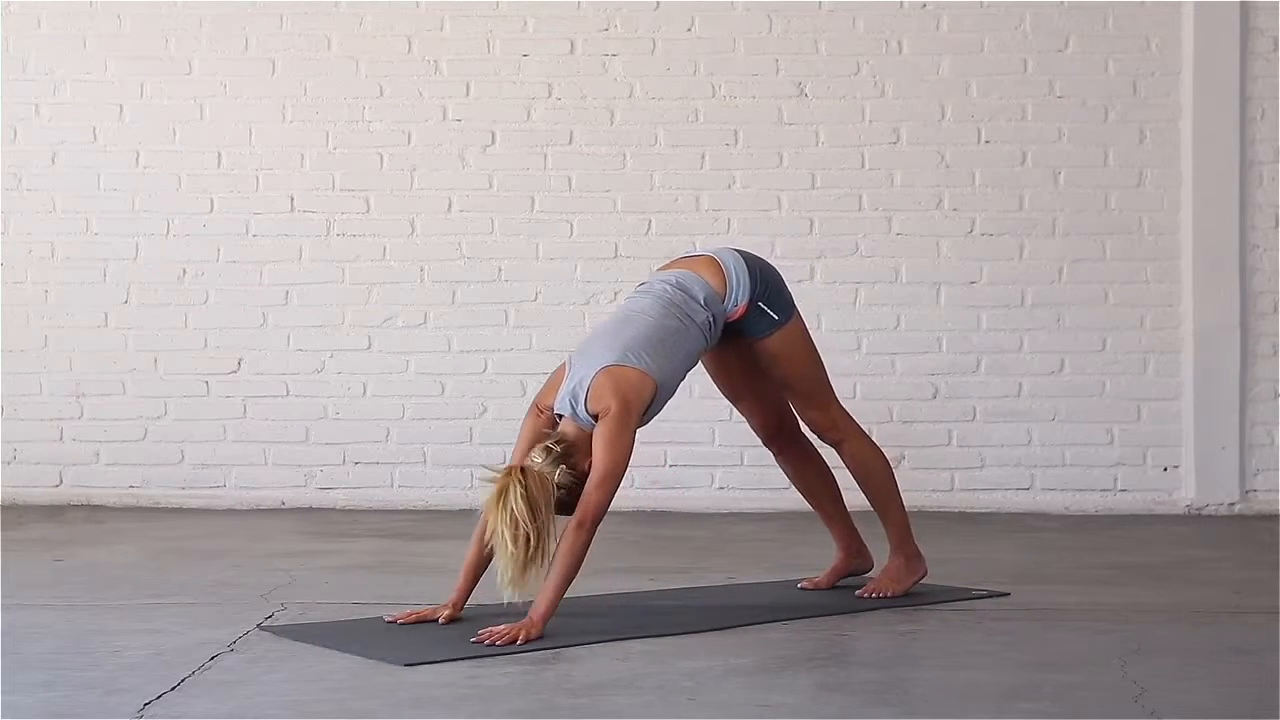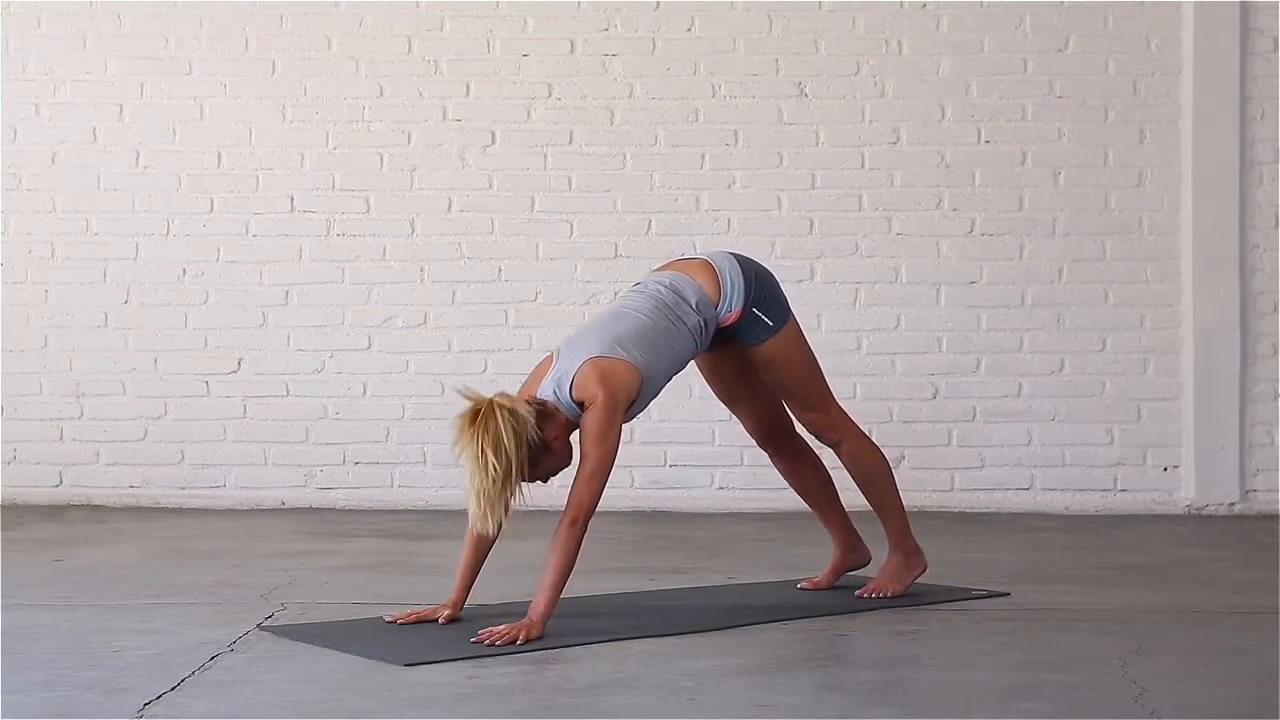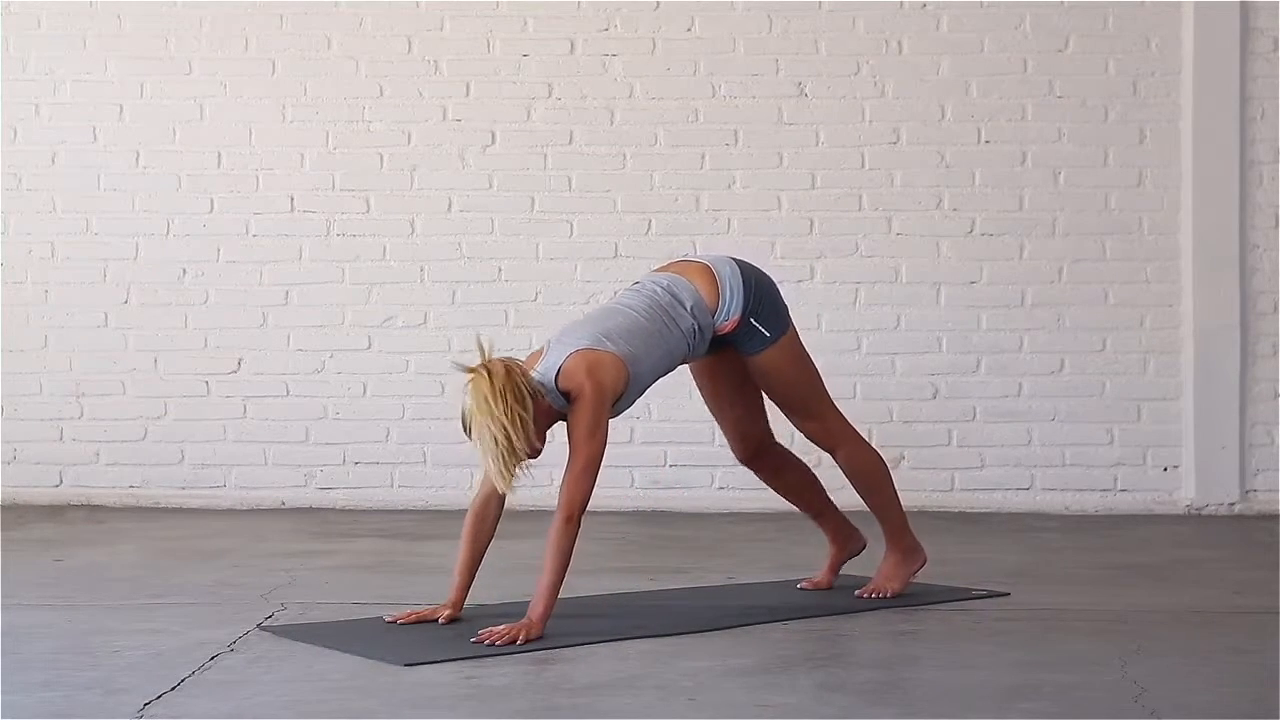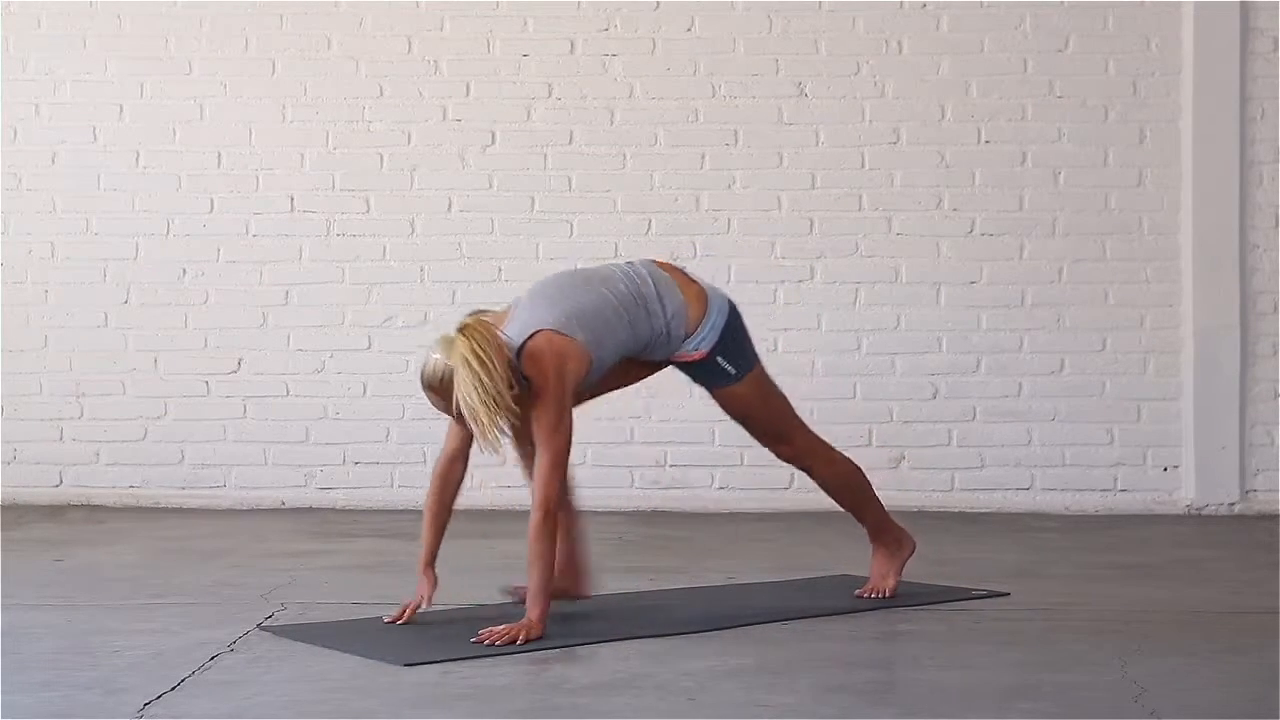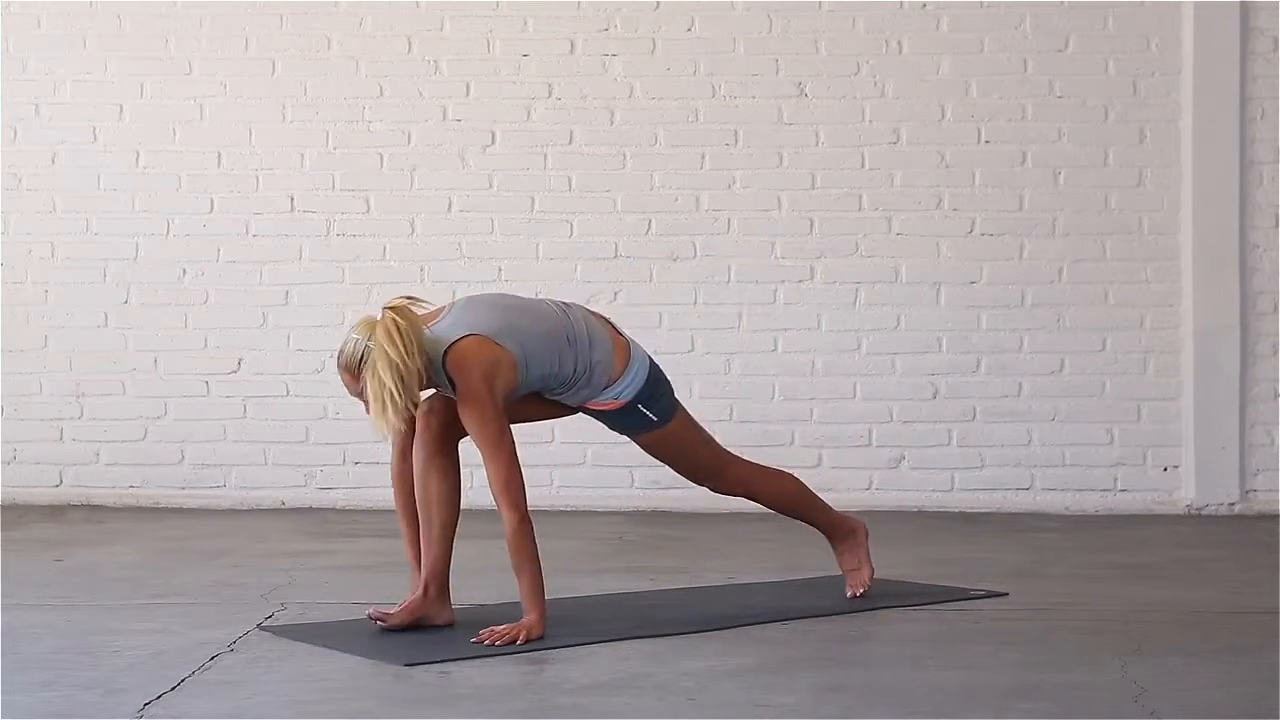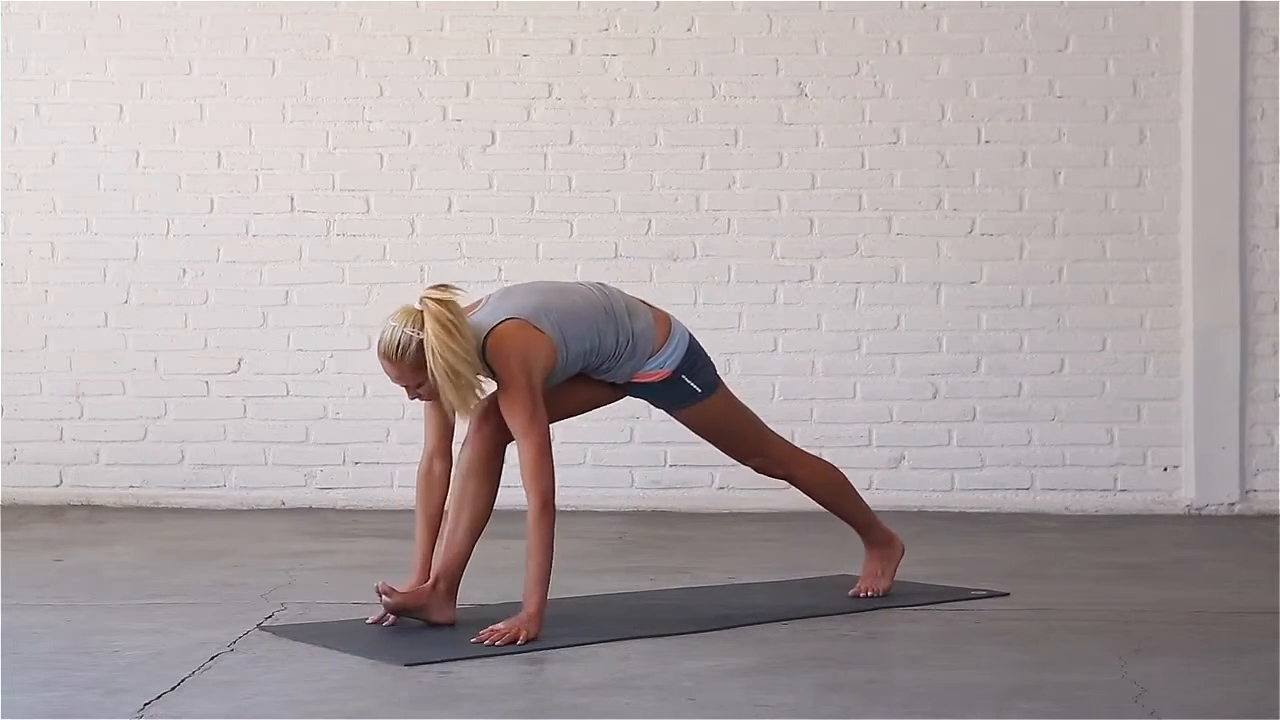
dt=0.5s
person 1, frame 1
left shoulder: (613, 399)
right shoulder: (551, 403)
left elbow: (586, 521)
right elbow: (501, 504)
left wrist: (535, 620)
right wrist: (454, 602)
left hip: (740, 287)
right hip: (700, 295)
left knee: (827, 422)
right knee: (778, 433)
left ankle: (906, 555)
right ankle: (853, 551)
person 1, frame 2
left shoulder: (598, 390)
right shoulder: (534, 393)
left elbow: (577, 514)
right elbow: (490, 497)
left wrist: (536, 619)
right wrist: (454, 600)
left hip: (736, 292)
right hip: (696, 298)
left knee: (826, 423)
right knee: (773, 435)
left ankle: (905, 550)
right ankle: (848, 547)
person 1, frame 3
left shoulder: (584, 382)
right shoulder: (520, 383)
left elbow: (569, 511)
right elbow: (488, 498)
left wrist: (536, 618)
right wrist: (454, 601)
left hip: (734, 299)
right hip: (699, 309)
left knee: (825, 429)
right knee: (752, 449)
left ankle: (903, 547)
right ankle: (841, 536)
person 1, frame 4
left shoulder: (544, 365)
right shoulder: (483, 349)
left elbow: (546, 502)
right elbow: (450, 460)
left wrist: (535, 616)
right wrist: (425, 572)
left hip: (698, 325)
right hip: (652, 310)
left knee: (791, 445)
right knee: (527, 426)
left ankle: (890, 540)
right ankle: (570, 567)
person 1, frame 5
left shoulder: (470, 372)
right shoulder: (406, 343)
left elbow: (512, 508)
right elbow: (404, 454)
left wrist: (534, 616)
right wrist: (416, 563)
left hip: (613, 378)
right hip: (564, 359)
left knee: (723, 475)
right knee: (432, 423)
left ankle: (842, 532)
right ankle: (433, 596)
person 1, frame 6
left shoulder: (510, 355)
right shoulder: (442, 340)
left elbow: (541, 496)
right elbow: (434, 461)
left wrist: (533, 610)
right wrist: (419, 573)
left hip: (654, 353)
right hip: (601, 354)
left knee: (767, 455)
right knee: (487, 427)
left ankle: (880, 542)
right ankle: (440, 592)
